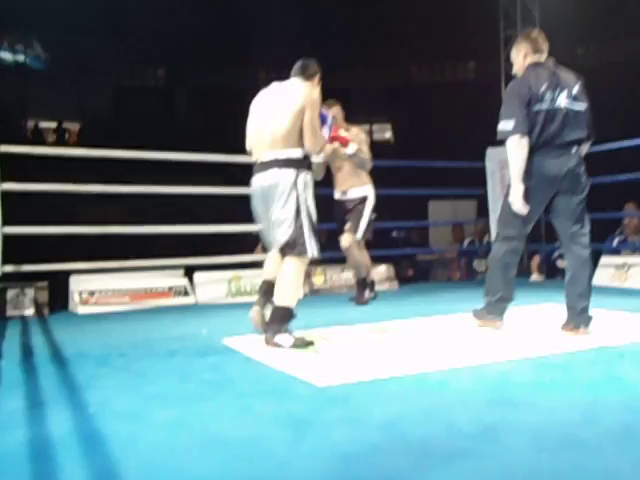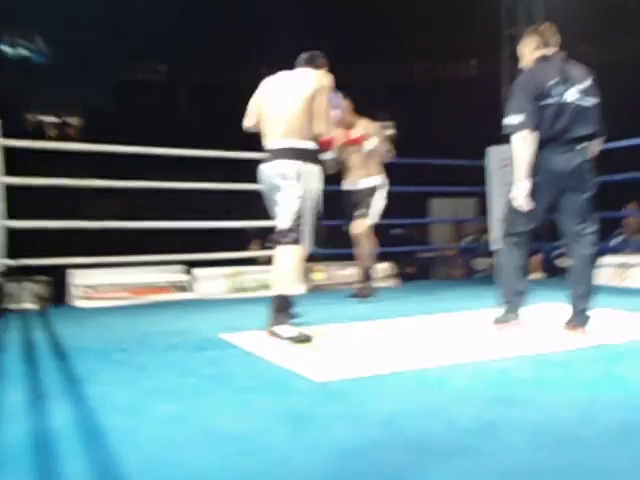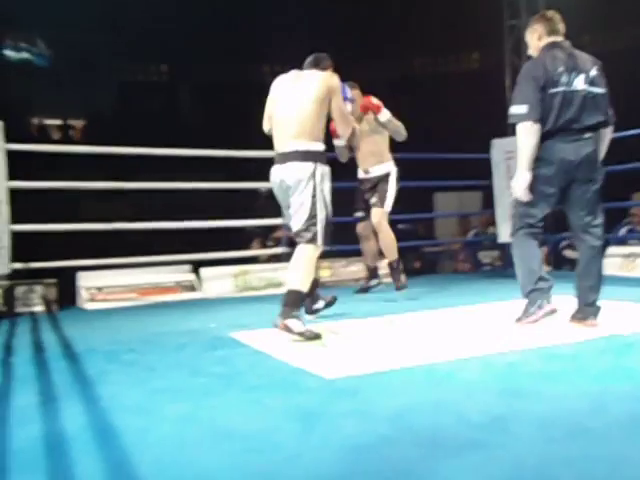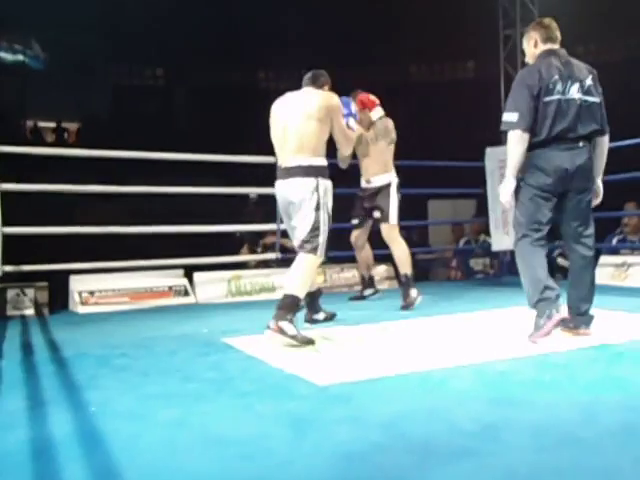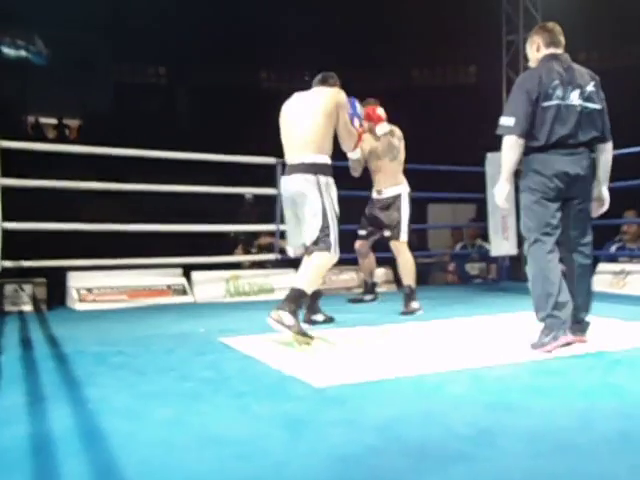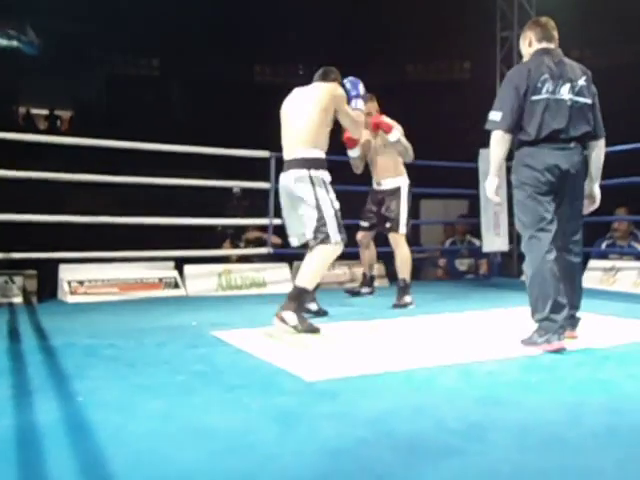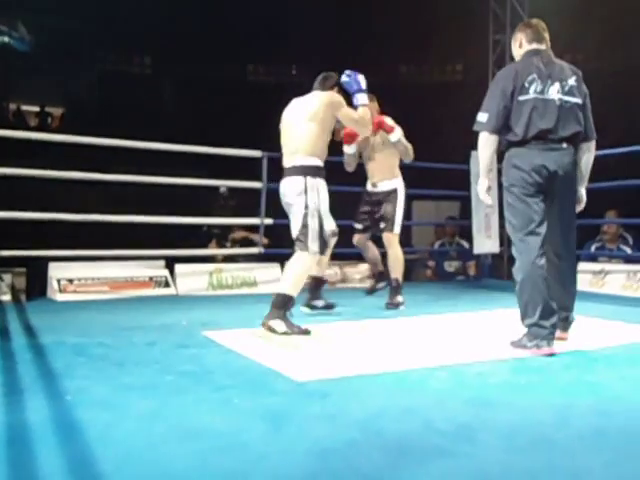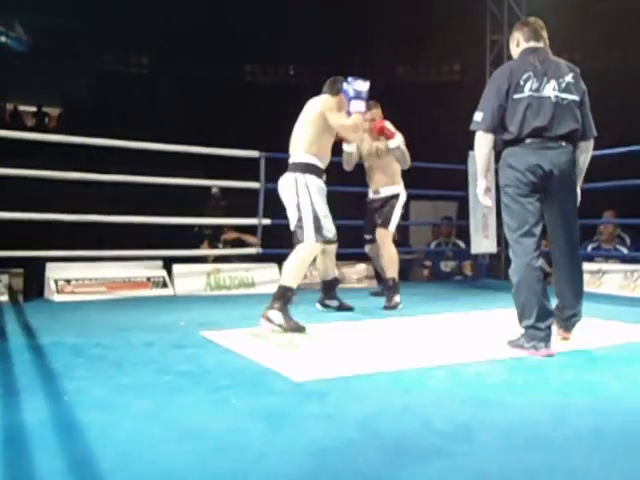
dt=0.1s
person 1, frame 1
left shoulder: (522, 84)
right shoulder: (574, 82)
left elbow: (517, 138)
right elbow: (586, 137)
left wrist: (517, 183)
left hip: (538, 167)
right hip: (572, 166)
left knee: (510, 238)
right knee: (576, 241)
left ankle: (494, 309)
right ankle: (578, 318)
person 1, frame 2
left shoulder: (530, 78)
right shoulder: (584, 77)
left elbow: (524, 133)
right elbow: (598, 136)
left wrist: (521, 179)
left hip: (545, 162)
right hip: (579, 162)
left knee: (515, 233)
right knee: (582, 238)
left ankle: (511, 307)
right ankle: (579, 316)
person 1, frame 3
left shoulder: (536, 67)
right shoulder: (592, 64)
left elbow: (529, 123)
right elbow: (607, 125)
left wrist: (523, 169)
right wrist: (594, 161)
left hip: (551, 153)
right hip: (587, 151)
left knee: (525, 225)
right knee: (589, 229)
left ankle: (537, 297)
right ankle: (588, 308)
person 1, frame 4
left shoulder: (531, 74)
right shoulder: (588, 73)
left elbow: (519, 131)
right elbow: (602, 134)
left wrist: (510, 176)
right wrist: (596, 176)
left hip: (544, 161)
right hip: (582, 160)
left knee: (530, 235)
right knee: (580, 239)
left ankle: (547, 307)
right ankle: (580, 317)
person 1, frame 5
left shoulder: (531, 79)
right shoulder: (590, 80)
left elbow: (515, 135)
right elbow: (605, 142)
left wrist: (505, 179)
right wrist: (601, 185)
left hip: (543, 166)
right hip: (581, 166)
left knee: (541, 245)
right knee: (579, 247)
left ankle: (557, 325)
right ankle: (577, 324)
person 1, frame 6
left shoulder: (522, 73)
right shoulder: (582, 75)
left elbow: (502, 130)
right elbow: (597, 139)
left wrist: (493, 173)
right wrist: (593, 182)
left hip: (535, 161)
right hip: (573, 162)
left knee: (538, 242)
right knee: (570, 243)
left ankle: (551, 326)
right ankle: (568, 320)
person 1, frame 7
left shoulder: (511, 74)
right shoulder: (573, 76)
left elbow: (489, 131)
right elbow: (588, 139)
left wrist: (484, 175)
right wrist: (581, 183)
left hip: (525, 160)
right hip: (564, 160)
left knee: (529, 245)
right knee: (563, 244)
left ankle: (539, 333)
right ankle: (563, 321)
person 1, frame 8
left shoulder: (507, 73)
right shoulder: (571, 73)
left elbow: (485, 130)
right elbow: (587, 138)
left wrist: (482, 176)
right wrist: (576, 180)
left hip: (521, 159)
right hip: (561, 159)
left knee: (525, 246)
right knee: (567, 243)
left ankle: (536, 334)
right ankle: (568, 318)
person 2, frame 1
left shoulder: (264, 93)
right shoulder: (309, 91)
left elbow: (250, 145)
right elbow: (313, 145)
right wrist: (321, 129)
left hip: (261, 176)
right hip: (290, 174)
left knee: (280, 246)
right knee: (299, 252)
left ankle: (264, 304)
right ankle: (278, 328)
person 2, frame 2
left shoulder: (271, 81)
right shoulder: (321, 78)
left elbow: (249, 123)
right elbow: (322, 129)
right wrist: (338, 135)
left hip: (271, 164)
right hip: (299, 163)
left knee: (288, 237)
right knee: (295, 241)
left ankle: (283, 301)
right ankle: (280, 319)
person 2, frame 3
left shoulder: (280, 82)
right shoulder: (329, 79)
left elbow: (267, 126)
right elbow: (344, 128)
right wrist: (343, 103)
left hip: (280, 167)
right hip: (309, 165)
left knee: (307, 237)
right knee: (310, 241)
left ankle: (311, 295)
right ankle: (289, 313)
person 2, frame 4
left shoulder: (280, 103)
right shoulder: (329, 99)
right elbow: (346, 148)
right wrist: (348, 122)
left hip: (285, 182)
right hip: (312, 179)
left knee: (308, 248)
right knee: (311, 252)
left ankle: (314, 309)
right ankle: (283, 317)
person 2, frame 5
left shoulder: (290, 101)
right shoulder: (336, 97)
right elbow: (350, 144)
right wrist: (355, 119)
left hip: (290, 178)
right hip: (315, 178)
left knee: (312, 248)
right knee: (326, 251)
left ankle: (312, 309)
right ankle: (288, 308)
person 2, frame 6
left shoulder: (291, 97)
right shoulder: (333, 90)
right elbow: (358, 131)
right wrist: (357, 100)
left hip: (288, 174)
right hip: (310, 172)
left knee: (317, 241)
right knee: (332, 242)
left ankle: (305, 299)
right ankle: (291, 307)
person 2, frame 7
left shoulder: (293, 104)
right shoulder: (330, 98)
right elbow: (364, 129)
right wrist: (361, 94)
left hip: (294, 179)
right hip: (306, 180)
left knee: (329, 233)
right knee: (311, 248)
left ankle: (314, 295)
right ankle: (277, 315)
person 2, frame 8
left shoulder: (316, 104)
right shoulder: (328, 102)
right elbow: (354, 134)
right wrist: (358, 101)
left hip: (306, 178)
right hip: (303, 177)
left knee: (329, 239)
right knee: (310, 243)
left ankle: (329, 296)
right ankle: (277, 307)
person 3, frame 1
left shoulder: (357, 134)
right shoulder: (324, 140)
left elbow: (367, 164)
left wrist: (347, 144)
left hip: (362, 196)
right hip: (341, 199)
left knee: (348, 243)
right knee: (354, 246)
left ankle: (364, 286)
right ankle: (368, 287)
person 3, frame 2
left shoulder: (368, 127)
left elbow: (388, 155)
left wrist: (366, 142)
left hip: (374, 186)
right hip: (351, 189)
left knee: (359, 230)
right knee: (361, 237)
left ankle: (367, 278)
right ankle: (365, 281)
person 3, frame 3
left shoulder: (376, 115)
left elbow: (401, 135)
right elbow: (343, 157)
left wrist: (380, 111)
right wrist: (337, 137)
left hip: (384, 174)
right hip: (364, 178)
left knee: (378, 219)
right knee: (363, 230)
left ankle: (397, 272)
right ankle: (373, 276)
person 3, frame 4
left shoulder: (383, 124)
right shoulder: (353, 130)
left elbow: (391, 137)
left wrist: (375, 109)
left hip: (386, 185)
right hip: (366, 187)
left knee: (389, 233)
right knee: (357, 238)
left ankle: (409, 289)
right ankle: (368, 285)
person 3, frame 5
left shoulder: (392, 132)
right shoulder: (365, 140)
left elbow: (394, 154)
right elbow: (356, 172)
left wrist: (381, 123)
right wrist: (352, 148)
left hip: (397, 196)
right hip: (377, 198)
left knee: (399, 245)
right knee: (361, 246)
left ankle: (411, 300)
right ankle: (369, 290)
person 3, frame 6
left shoulder: (392, 127)
right shoulder: (363, 135)
left elbow: (408, 156)
right elbow: (358, 169)
left wrist: (390, 131)
right wrist: (351, 145)
left hip: (397, 187)
right hip: (378, 189)
left knee: (397, 238)
right knee: (363, 237)
left ankle: (404, 293)
right ankle: (367, 284)
person 3, frame 7
left shoulder: (391, 129)
right shoulder: (359, 135)
left elbow: (409, 157)
right elbow: (349, 167)
left wrist: (391, 130)
right wrist: (348, 143)
left hip: (392, 190)
right hip: (371, 192)
left knee: (390, 239)
right knee: (359, 240)
left ankle: (396, 293)
right ankle: (380, 276)
person 3, frame 8
left shoulder: (393, 135)
right shoulder: (361, 140)
left elbow: (405, 164)
right elbow: (348, 166)
left wrist: (392, 137)
right wrist: (348, 143)
left hip: (394, 195)
right hip: (374, 198)
left knee: (384, 237)
right knee: (370, 248)
left ankle: (393, 293)
right ankle: (387, 282)
